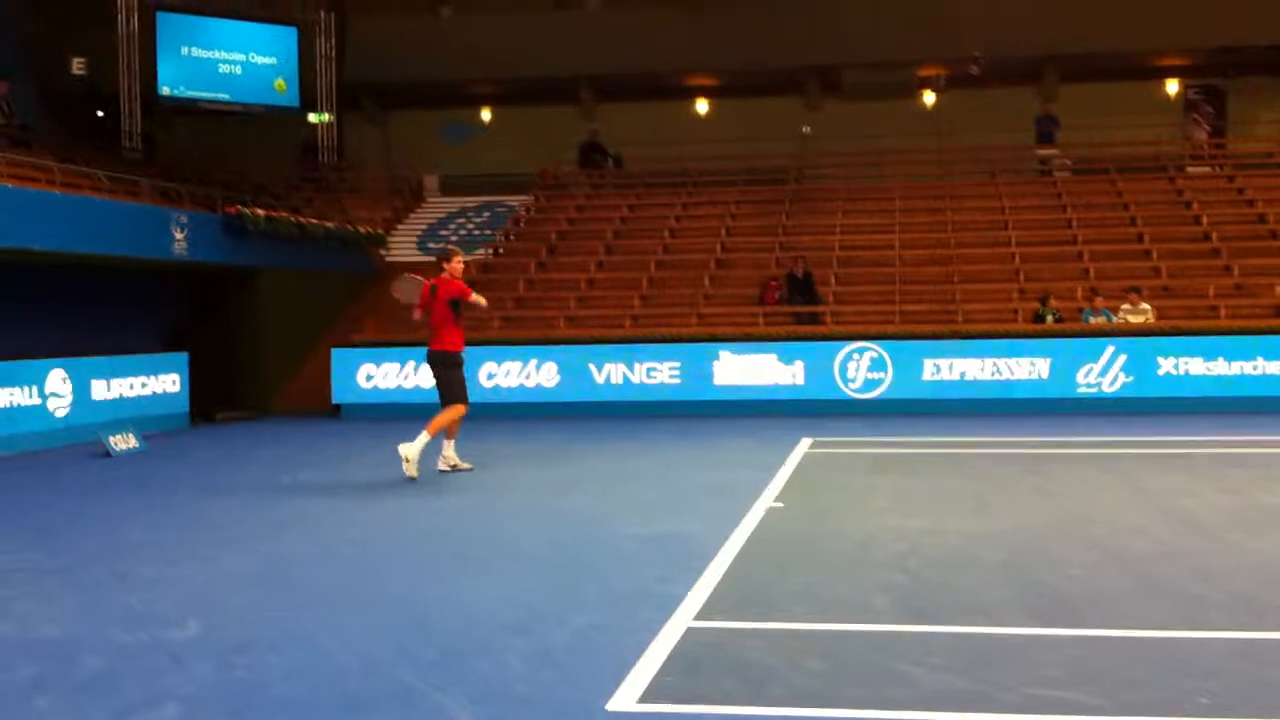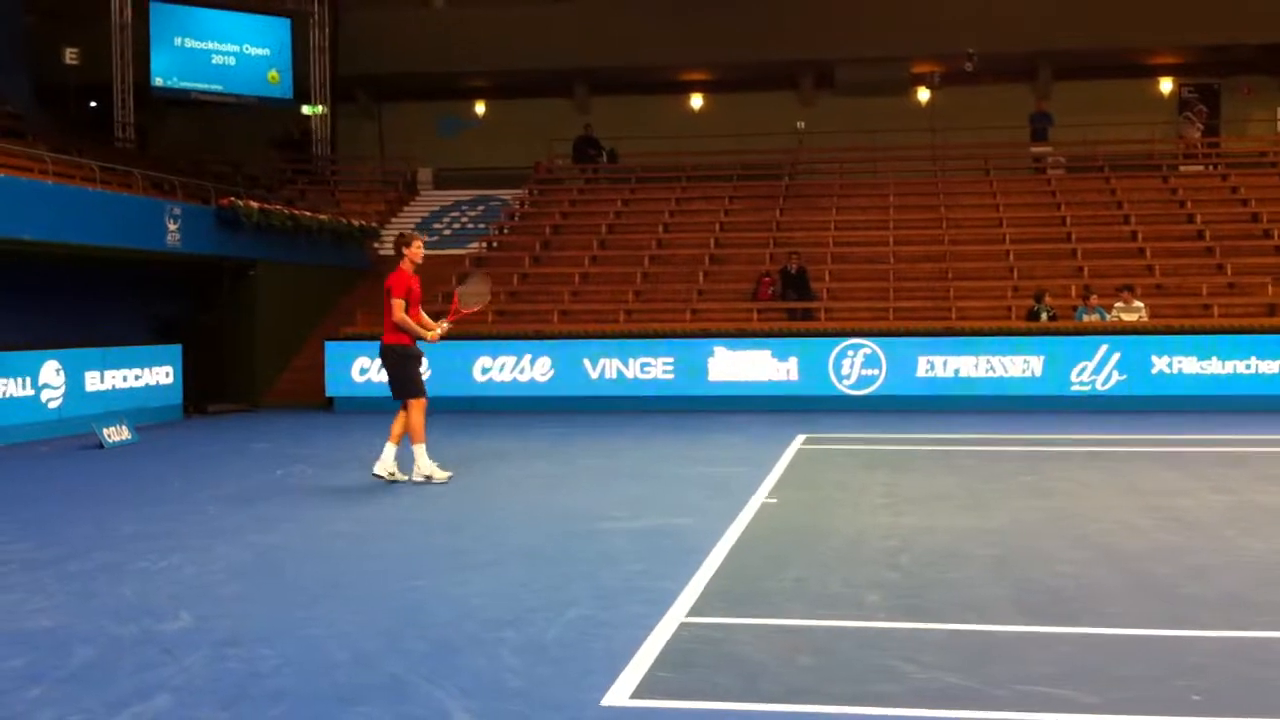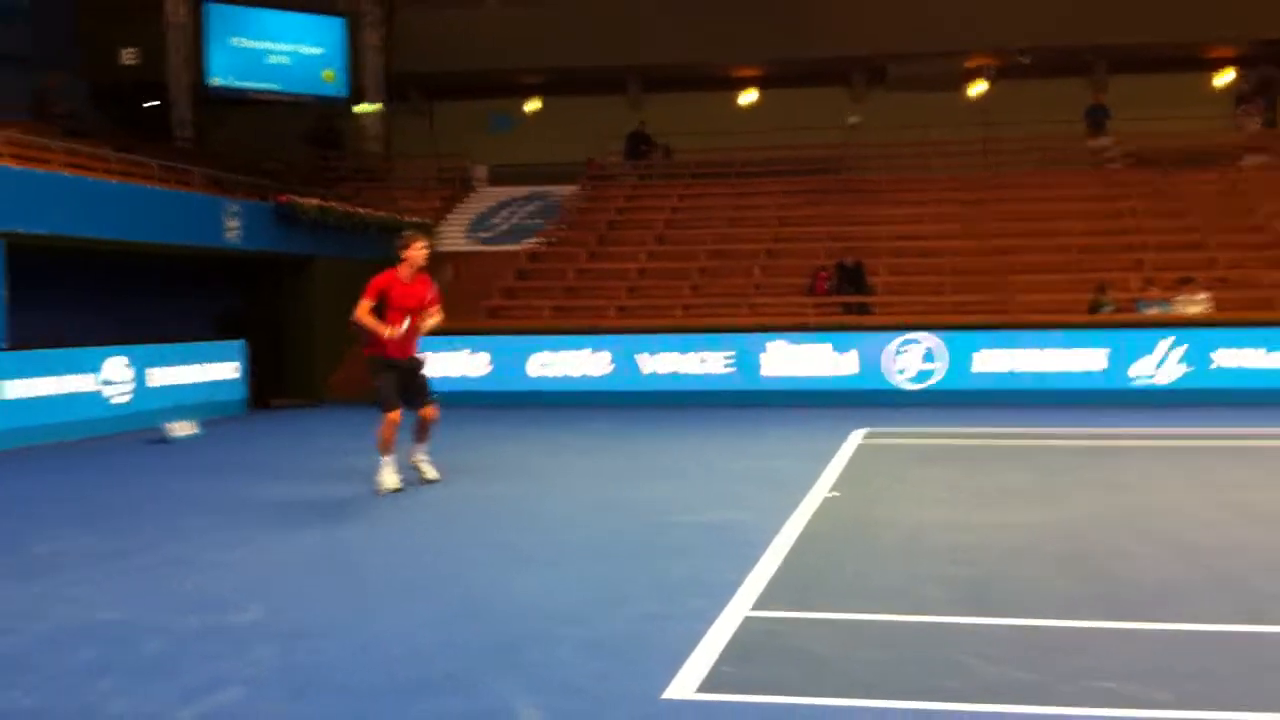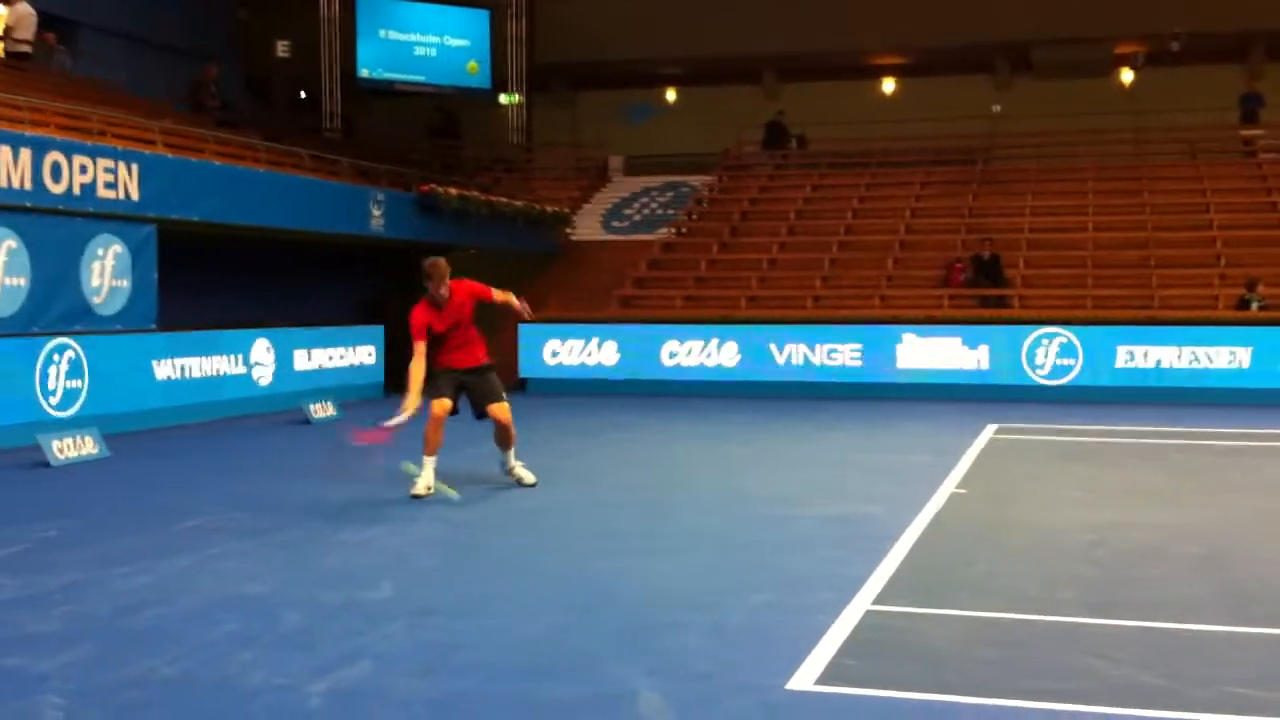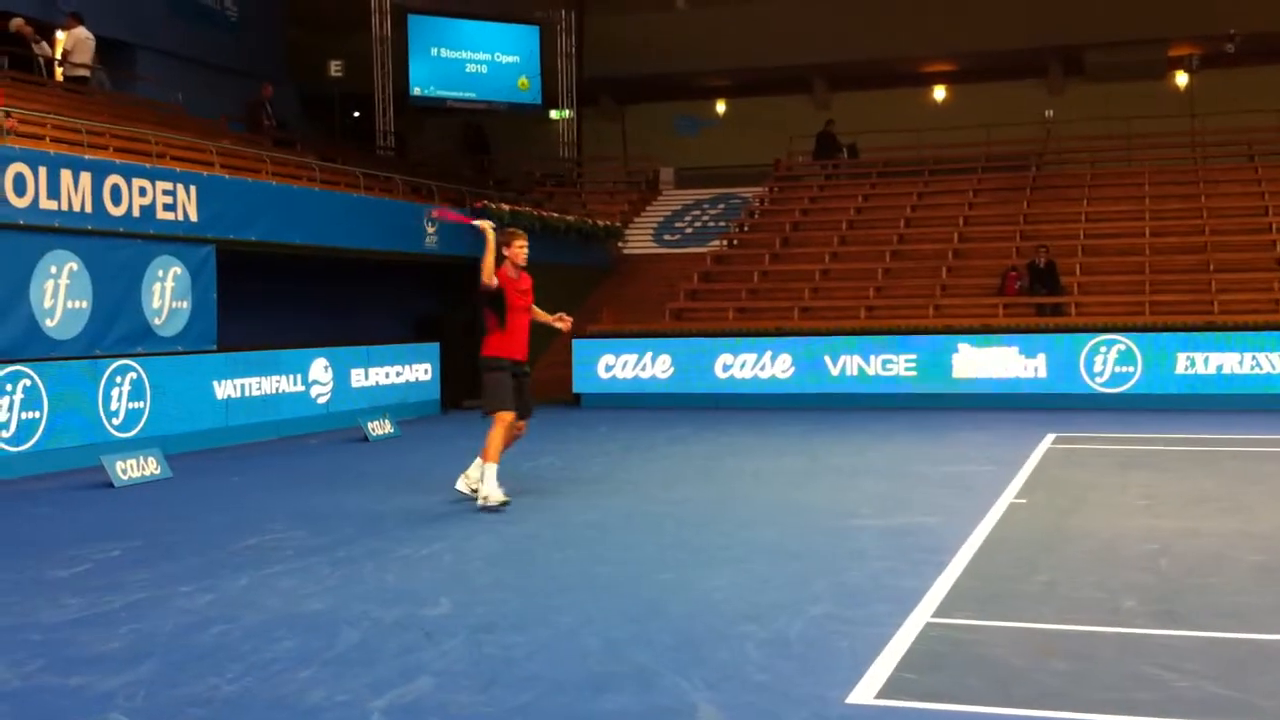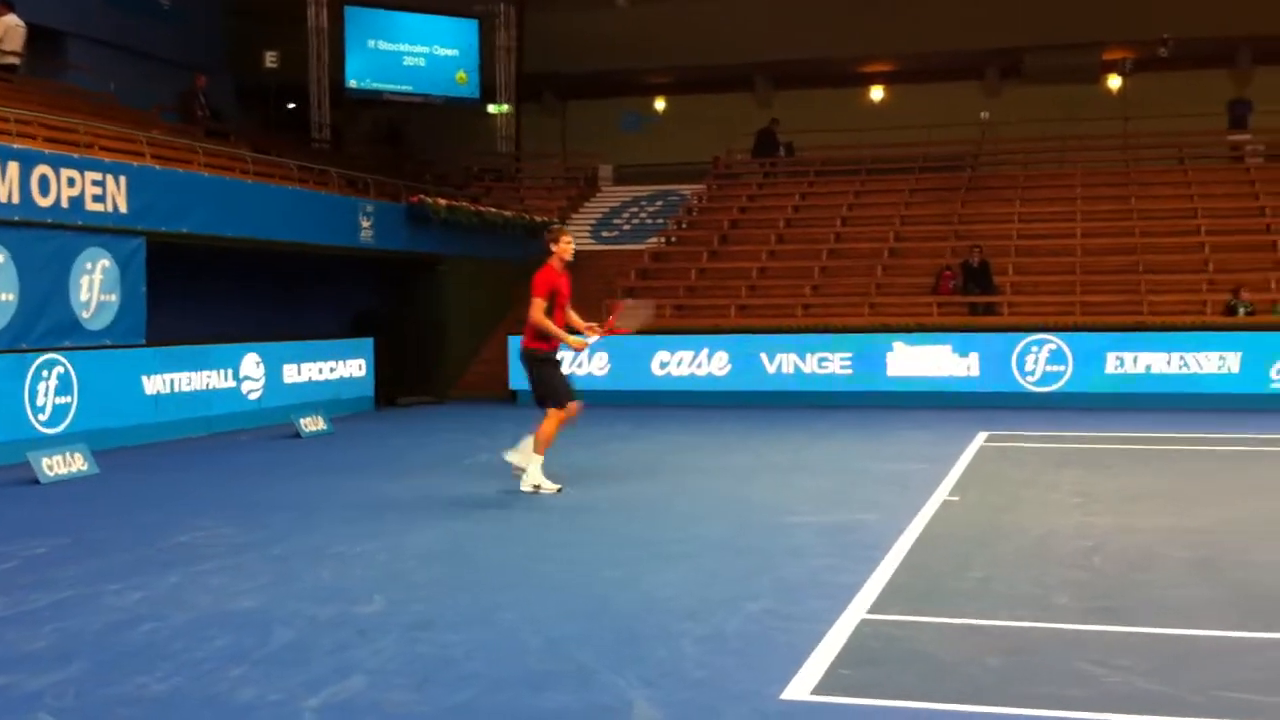
dt=0.7s
person 1, frame 1
left shoulder: (430, 287)
right shoulder: (455, 286)
left elbow: (417, 315)
right elbow: (482, 303)
right wrist: (470, 296)
left hip: (438, 353)
right hip: (446, 354)
left knee: (455, 405)
right knee: (457, 409)
left ankle: (448, 457)
right ankle: (413, 449)
person 1, frame 2
left shoulder: (413, 278)
right shoulder: (399, 278)
left elbow: (416, 312)
right elbow: (398, 316)
left wrist: (435, 326)
right wrist: (425, 335)
left hip: (399, 348)
right hip: (398, 348)
left knee: (408, 406)
right knee: (417, 403)
left ankle: (386, 464)
right ankle: (423, 466)
person 1, frame 3
left shoulder: (426, 284)
right shoulder: (383, 280)
left elbow: (435, 317)
right elbow: (359, 313)
left wrist: (428, 325)
right wrist: (382, 330)
left hip: (408, 359)
right hip: (383, 359)
left knee: (430, 414)
right knee: (393, 417)
left ankle: (418, 456)
right ankle: (386, 471)
person 1, frame 4
left shoulder: (468, 288)
right shoulder: (420, 314)
left elbow: (502, 297)
right elbow: (419, 358)
left wrist: (515, 302)
right wrist: (413, 396)
left hip: (479, 366)
right hip: (445, 370)
left knee: (503, 418)
right knee: (438, 411)
left ankle: (511, 464)
right ankle: (427, 476)
person 1, frame 5
left shoulder: (526, 279)
right shoulder: (499, 278)
right elbow: (486, 282)
left wrist: (551, 319)
right wrist: (490, 237)
left hip: (519, 362)
right hip: (496, 361)
left knee: (517, 426)
right knee: (504, 419)
left ankle: (472, 477)
right ankle: (490, 486)
person 1, frame 6
left shoulder: (562, 275)
right shoulder: (545, 276)
right elbow: (536, 316)
left wrist: (583, 326)
right wrist: (567, 338)
left hip: (544, 353)
right hip: (537, 352)
left knee: (571, 408)
right knee: (556, 412)
left ankle: (523, 454)
right ankle: (533, 476)
